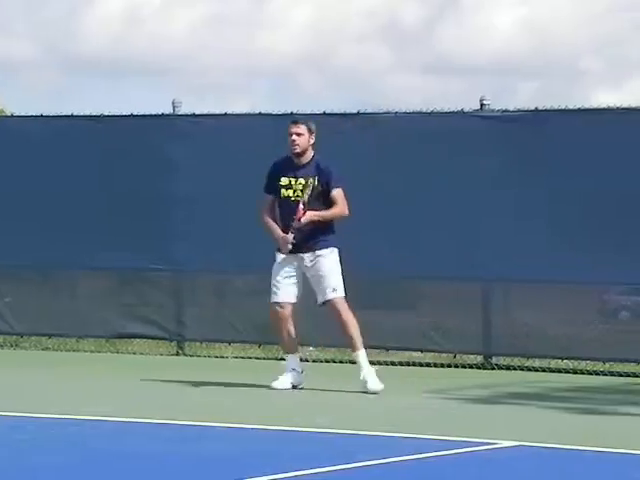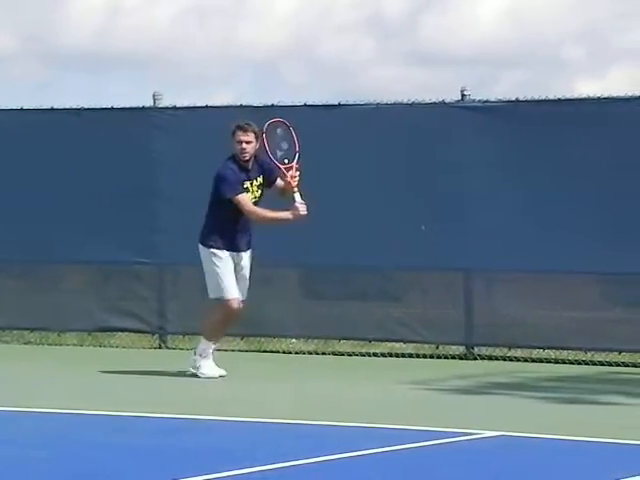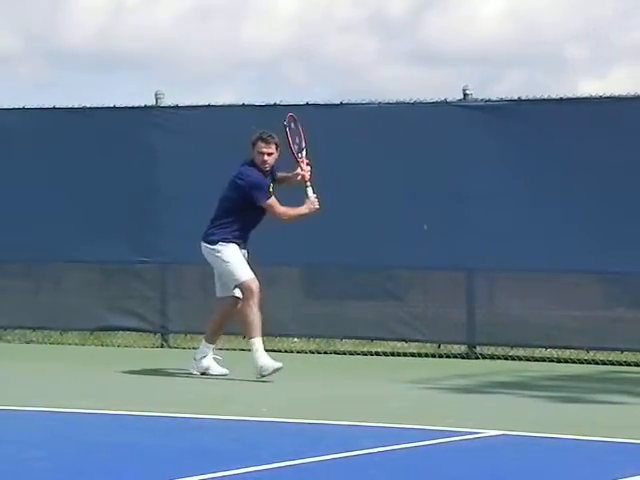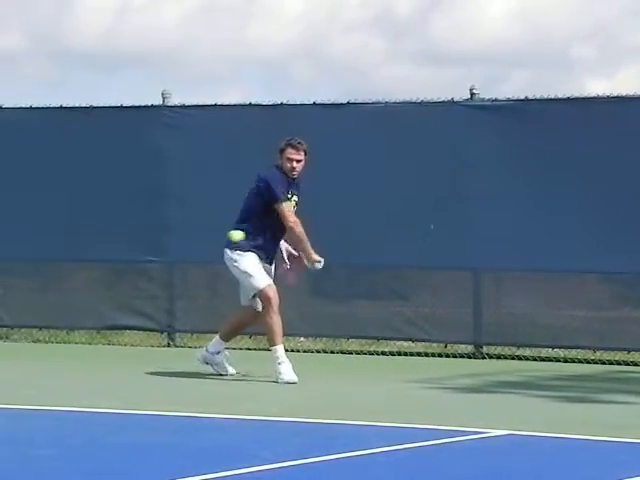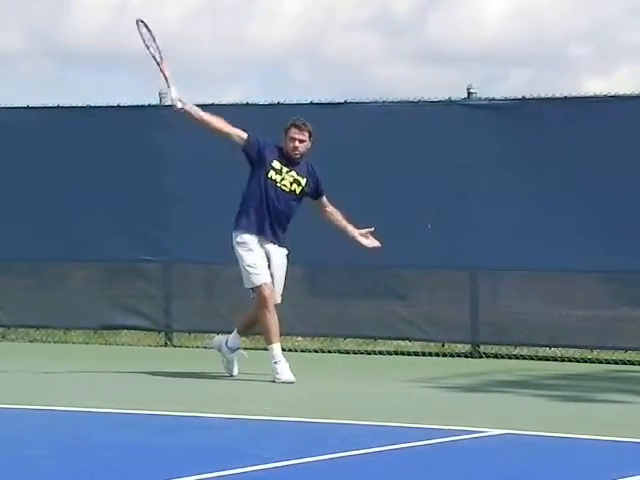
dt=1s
person 1, frame 1
left shoulder: (323, 169)
right shoulder: (277, 169)
left elbow: (342, 209)
right elbow: (267, 211)
left wrist: (313, 216)
right wrist: (278, 234)
left hip: (321, 249)
right hip: (289, 252)
left knee: (339, 306)
right knee: (280, 310)
left ankle: (365, 368)
right ankle: (293, 368)
person 1, frame 2
left shoulder: (262, 166)
right shoulder: (227, 172)
left elbow: (283, 189)
right elbow: (251, 212)
left wrist: (291, 183)
right wrist: (289, 215)
left hip: (243, 246)
right hip: (217, 246)
left knee: (236, 307)
right knee: (229, 304)
left ankle: (205, 354)
right ankle: (201, 356)
person 1, frame 3
left shoulder: (265, 170)
right shoulder: (251, 177)
left elbow: (276, 178)
right elbow: (280, 213)
left wrist: (294, 176)
right wrist: (306, 208)
left hip: (233, 244)
right hip: (220, 243)
left knee: (232, 302)
right knee: (251, 288)
left ankle: (202, 358)
right ankle: (260, 357)
person 1, frame 4
left shoulder: (294, 184)
right shoulder: (273, 179)
right elbow: (291, 222)
left wrist: (281, 242)
right wrist: (310, 254)
left hip: (263, 254)
right hip: (243, 251)
left knee: (253, 310)
right knee: (271, 297)
left ankle: (213, 351)
right ankle: (282, 363)
person 1, frame 5
left shoulder: (309, 173)
right shoulder: (265, 151)
left elbow: (326, 208)
right elbow: (228, 129)
left wrist: (353, 232)
right wrist: (187, 107)
left hip: (277, 243)
right hip: (249, 236)
left knee: (267, 303)
right knee: (266, 297)
left ankle: (229, 343)
right ankle: (278, 362)
